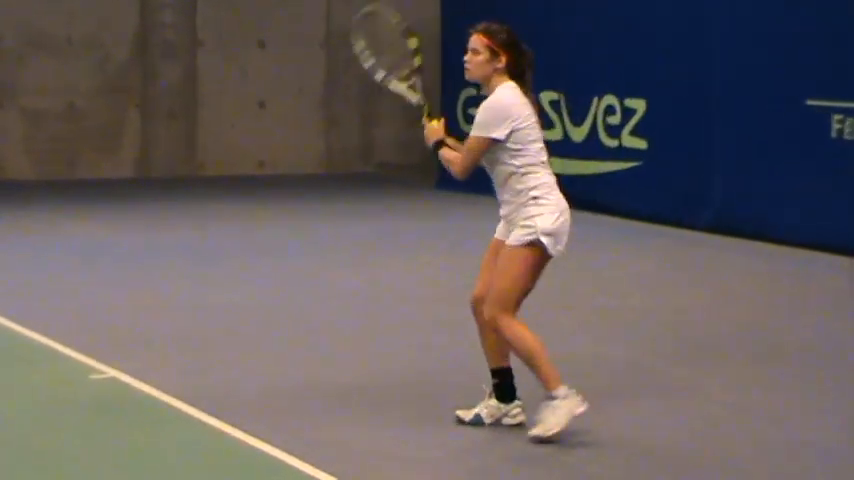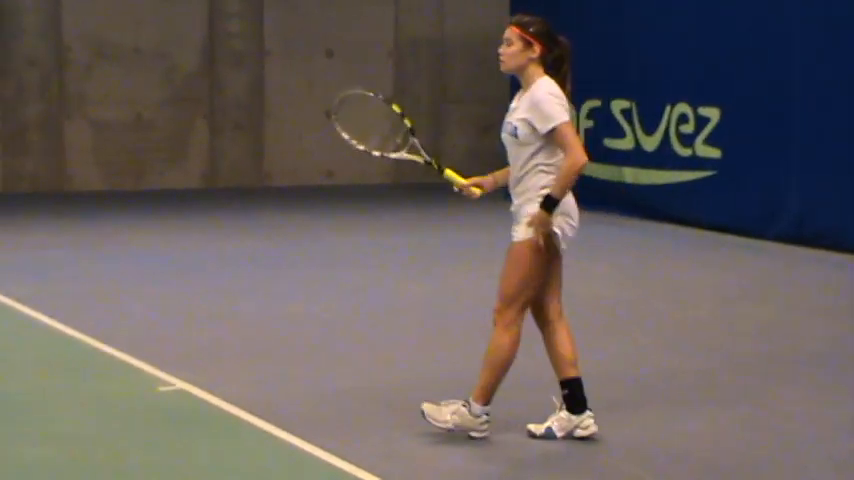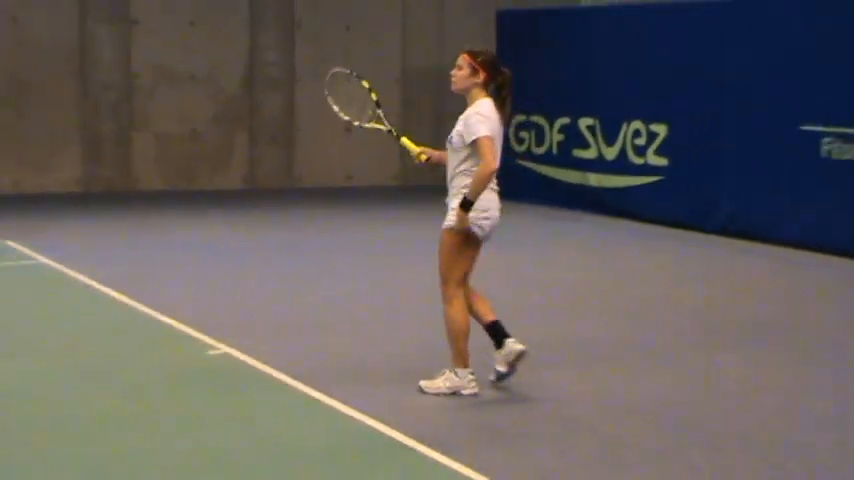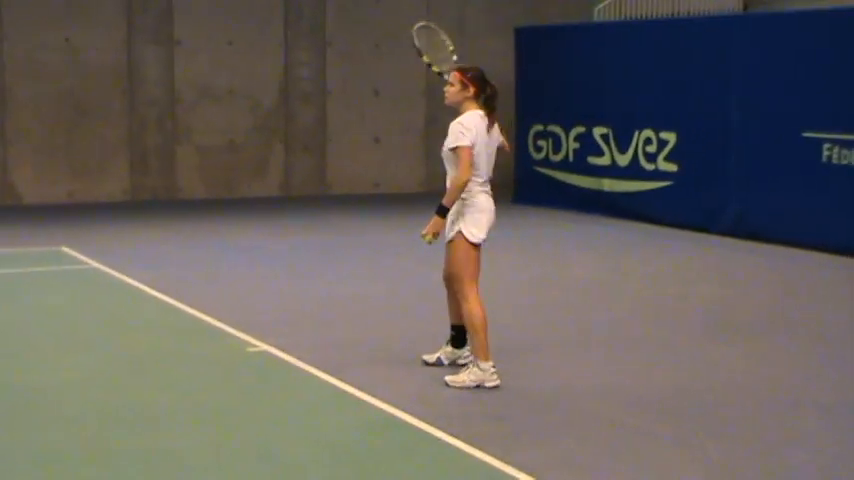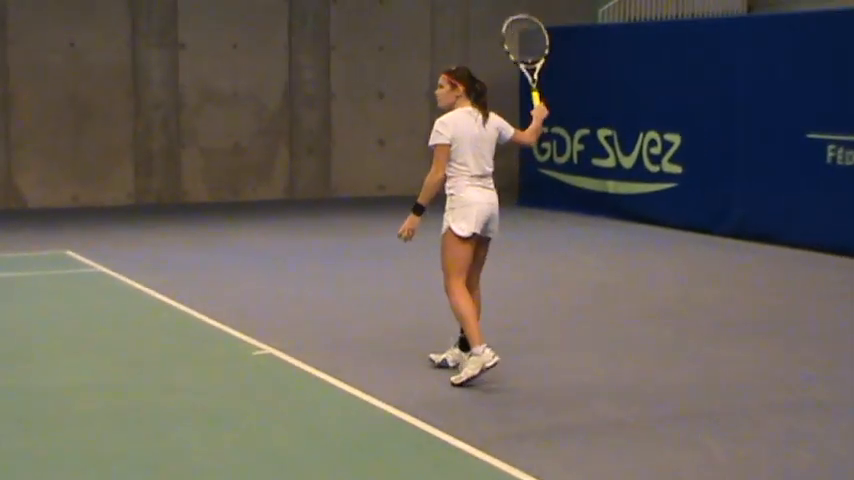
dt=0.4s
person 1, frame 1
left shoulder: (499, 104)
right shoulder: (505, 98)
left elbow: (459, 165)
left wrist: (436, 141)
right wrist: (450, 142)
left hip: (538, 217)
right hip: (519, 217)
left knee: (497, 314)
right knee: (482, 304)
left ankle: (560, 395)
right ankle: (504, 400)
person 1, frame 2
left shoulder: (544, 95)
right shoulder: (527, 96)
left elbow: (576, 158)
left wrist: (547, 207)
right wrist: (489, 181)
left hip: (542, 219)
right hip: (536, 217)
left knee: (506, 314)
right knee: (549, 314)
person 1, frame 3
left shoulder: (477, 113)
right shoulder: (488, 110)
left elbow: (489, 166)
left wrist: (464, 207)
right wrist: (439, 155)
left hip: (471, 209)
right hip: (478, 207)
left knee: (452, 290)
right knee: (461, 287)
left ankle: (460, 374)
right ankle: (504, 344)
person 1, frame 4
left shoulder: (461, 125)
right shoulder: (489, 122)
left elbow: (462, 176)
right elbow: (506, 147)
left wrist: (439, 215)
left hip: (468, 209)
right hip: (482, 206)
left knee: (467, 289)
right knee: (453, 280)
left ankle: (483, 367)
right ankle: (458, 347)
person 1, frame 5
left shoulder: (446, 123)
right shoulder: (491, 119)
left elbow: (438, 174)
right elbow: (528, 139)
left wrist: (415, 213)
right wrist: (539, 116)
left hip: (464, 203)
right hip: (489, 202)
left knee: (454, 284)
right knee: (471, 283)
left ankle: (480, 351)
right ankle: (463, 349)
